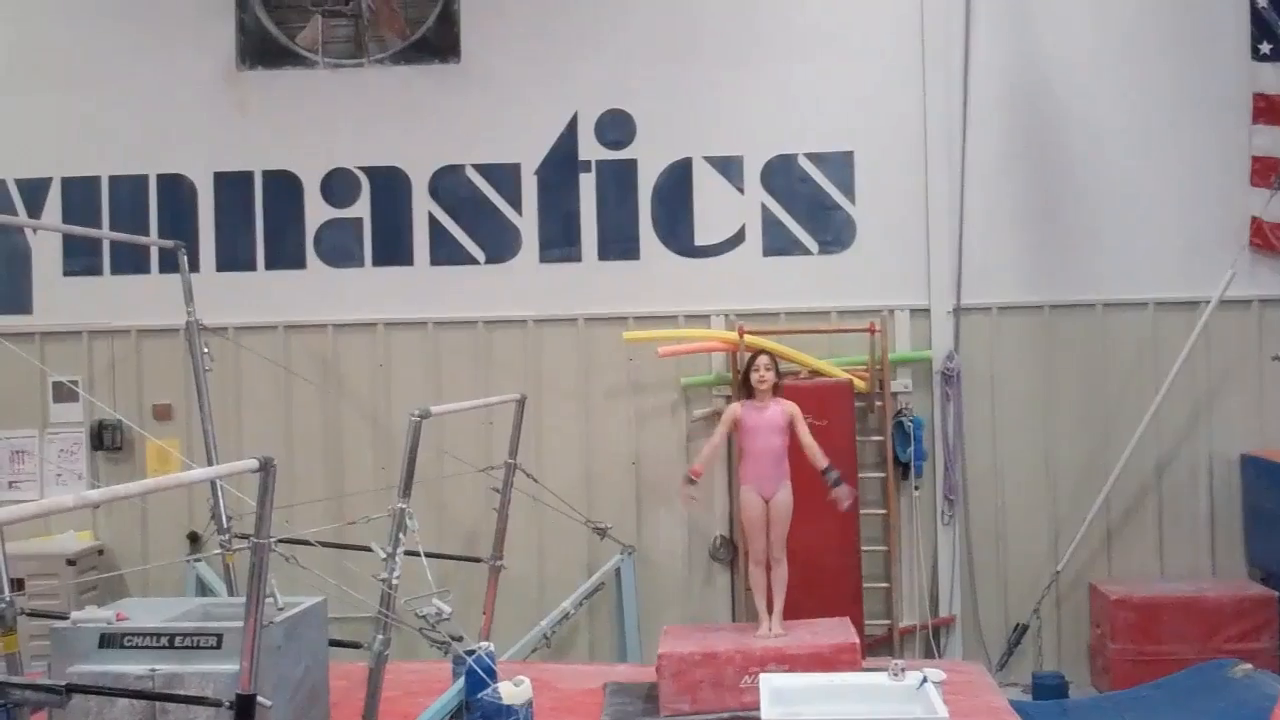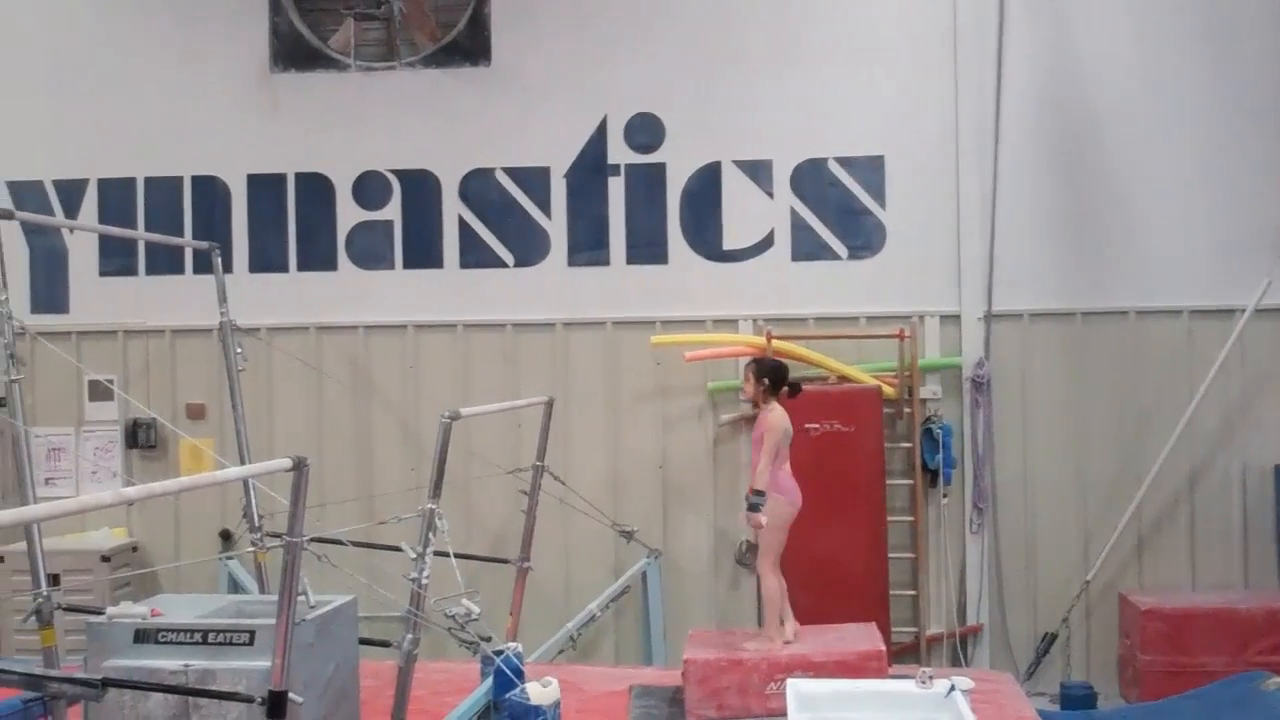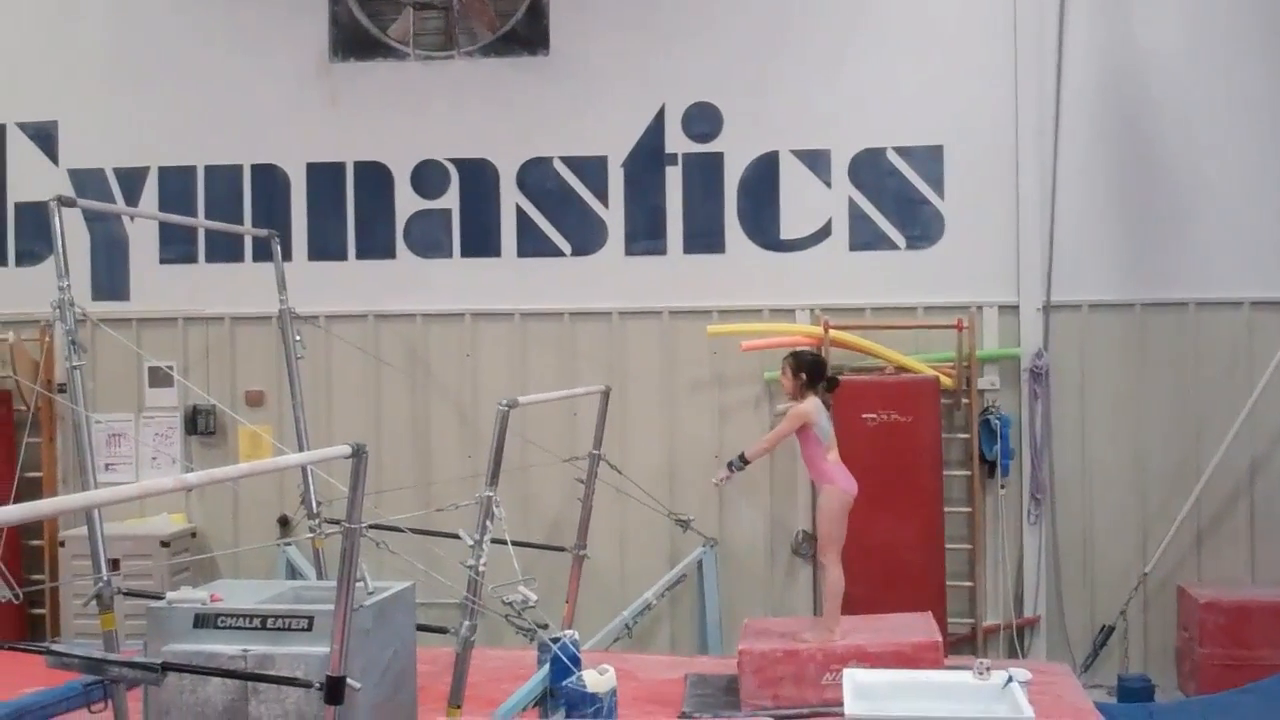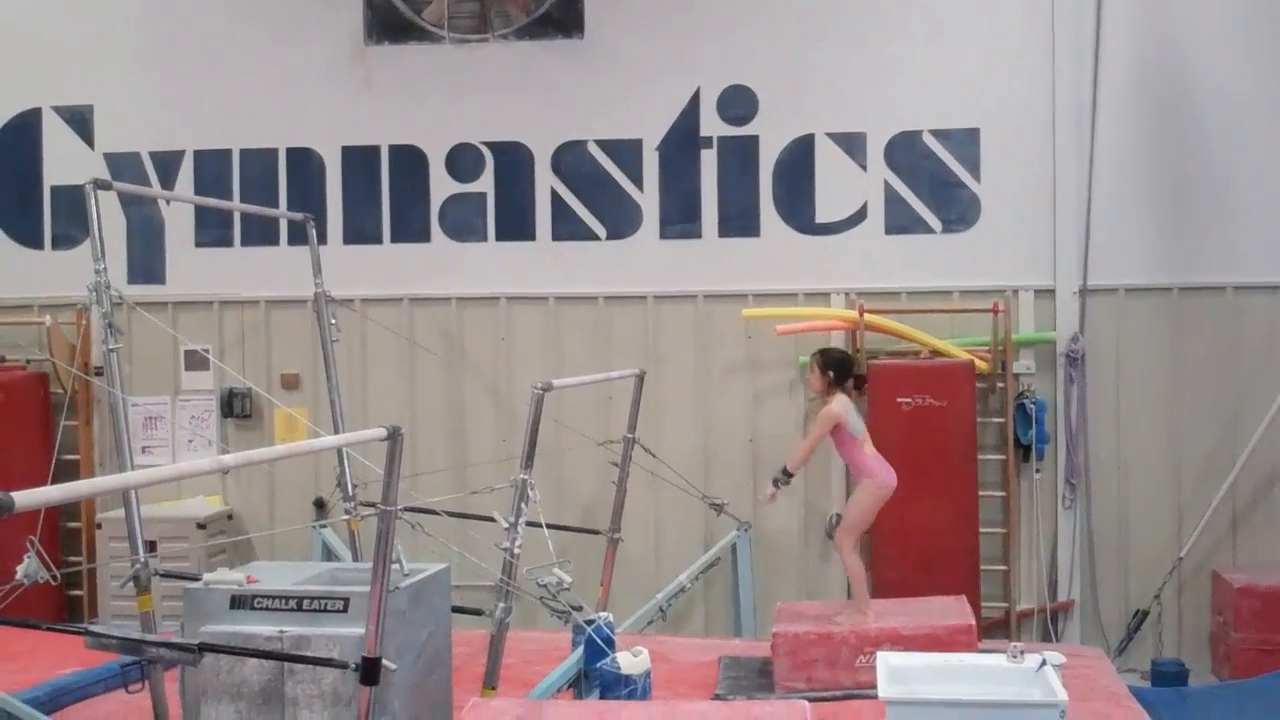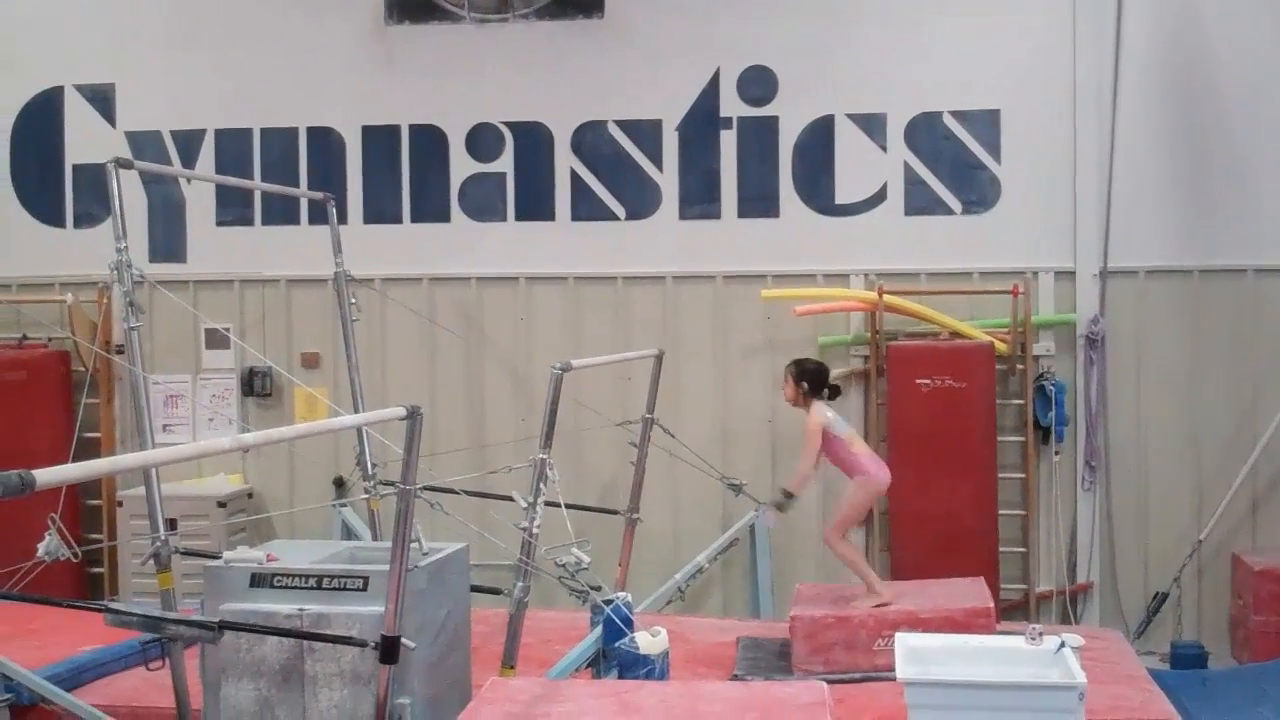
dt=1s
person 1, frame 1
left shoulder: (789, 409)
right shoulder: (737, 411)
left elbow: (809, 445)
right elbow: (714, 443)
left wrist: (834, 479)
right wrist: (692, 476)
left hip: (781, 486)
right hip: (750, 487)
left knee: (777, 554)
right knee: (757, 555)
left ankle: (777, 617)
right ankle: (763, 619)
person 1, frame 2
left shoulder: (774, 417)
right shoulder: (765, 415)
left elbow: (766, 464)
left wrist: (753, 504)
right wrist: (756, 503)
left hip: (780, 496)
right hip: (773, 496)
left knee: (766, 566)
right knee: (770, 566)
left ankle: (770, 635)
right ankle: (787, 624)
person 1, frame 3
left shoulder: (803, 409)
right shoulder: (812, 405)
left elbow: (768, 443)
right elbow: (772, 441)
left wrist: (732, 466)
right wrist: (737, 466)
left hip: (834, 485)
right hip: (832, 485)
left knee: (830, 558)
right knee: (826, 558)
left ankle: (829, 627)
right ankle: (828, 624)
person 1, frame 4
left shoulder: (832, 409)
right shoulder: (839, 403)
left elbow: (805, 451)
right elbow: (810, 448)
left wrist: (777, 481)
right wrist: (784, 479)
left hip: (875, 479)
right hip: (874, 477)
left knee: (843, 541)
right knee: (847, 541)
left ankle: (862, 612)
right ankle: (861, 607)
person 1, frame 5
left shoulder: (815, 418)
right shoulder: (819, 412)
left elbow: (807, 465)
right elbow: (814, 460)
left wrist: (785, 498)
right wrist: (789, 492)
left hip: (870, 477)
right hip: (870, 474)
left knee: (832, 535)
right knee: (837, 534)
left ankle: (879, 591)
right ankle: (875, 589)
